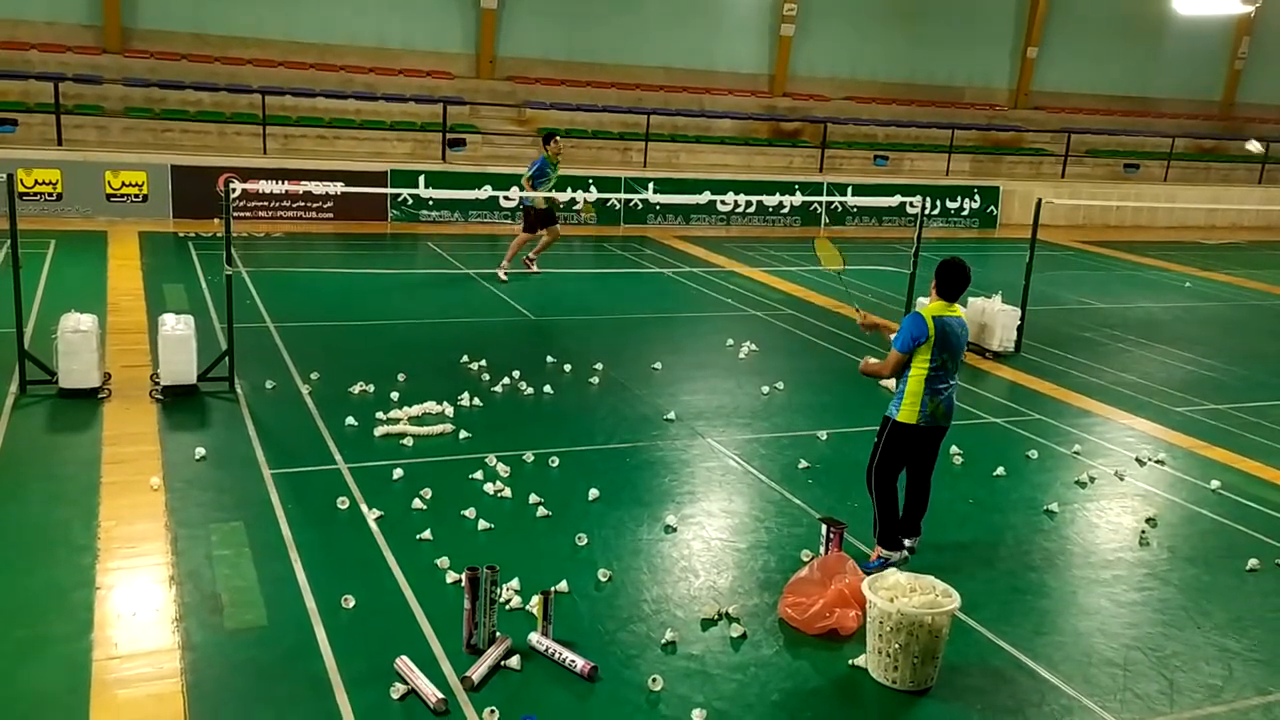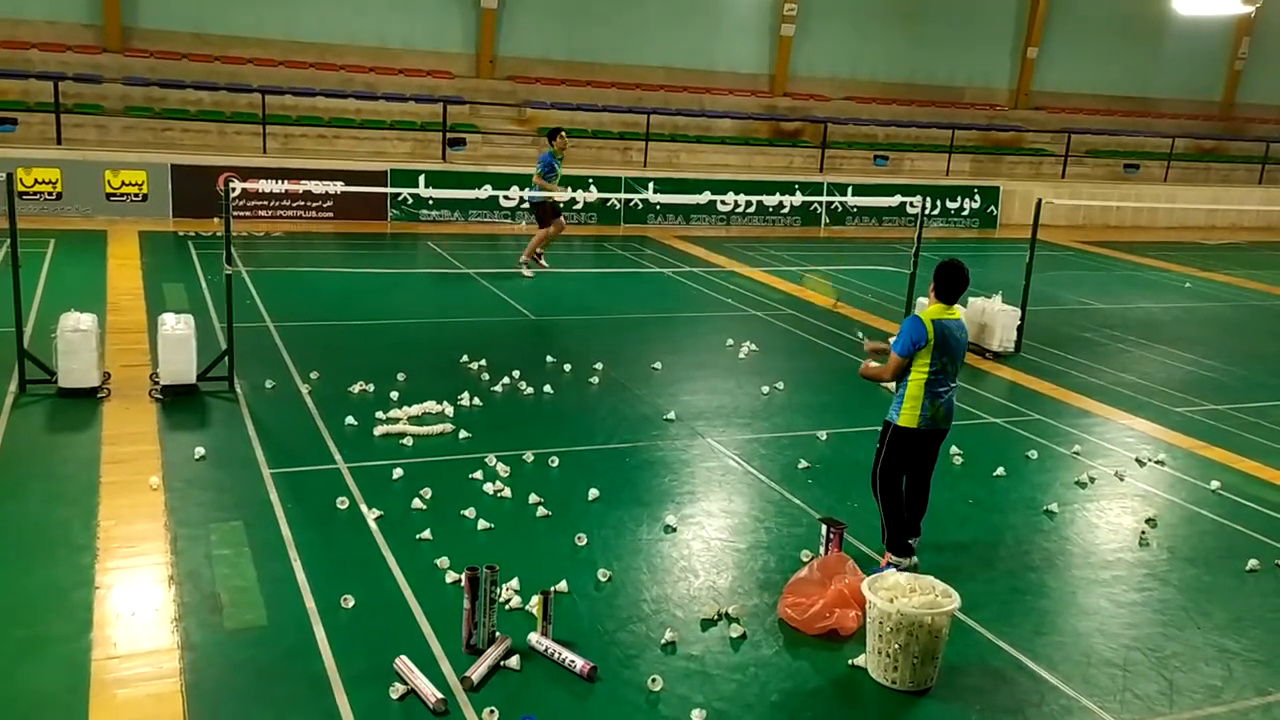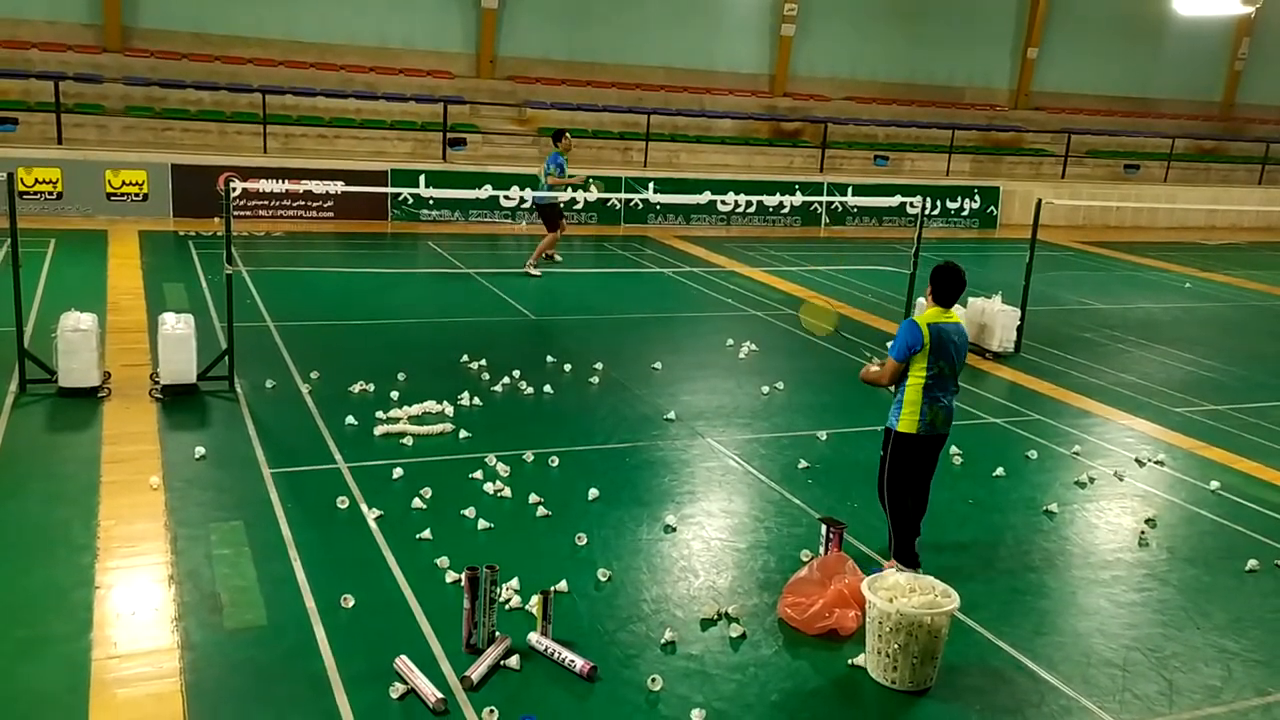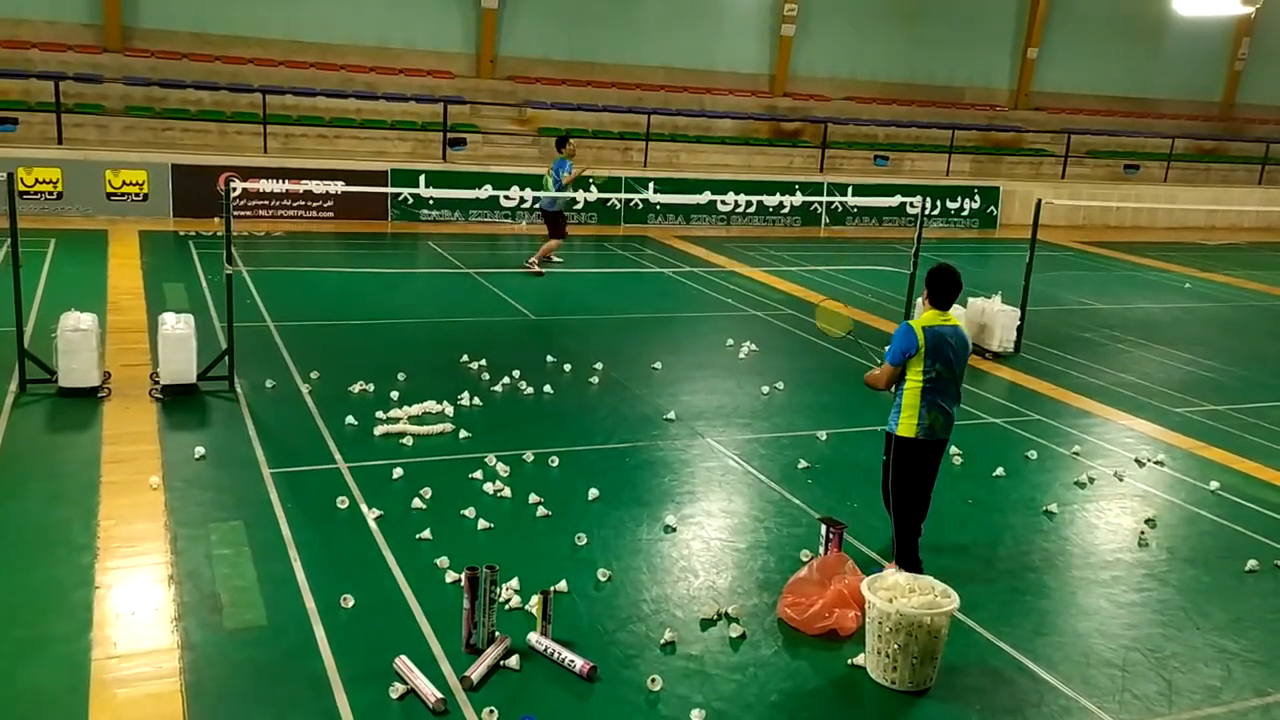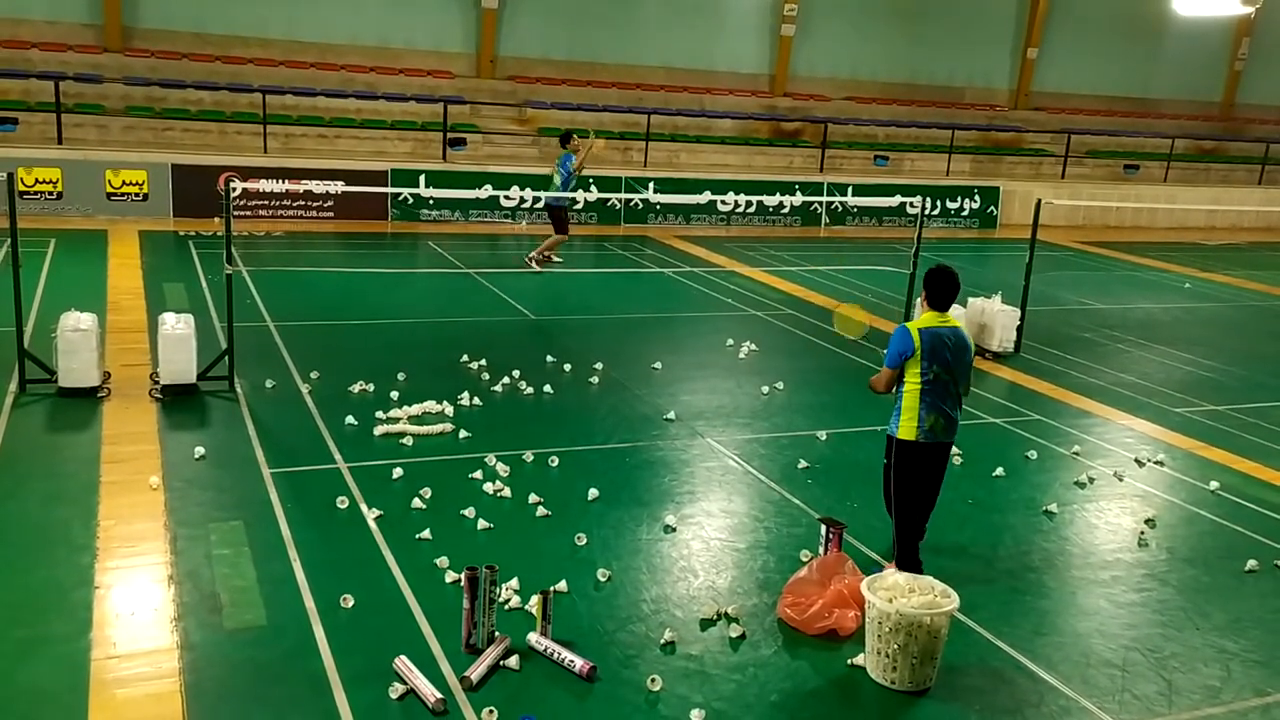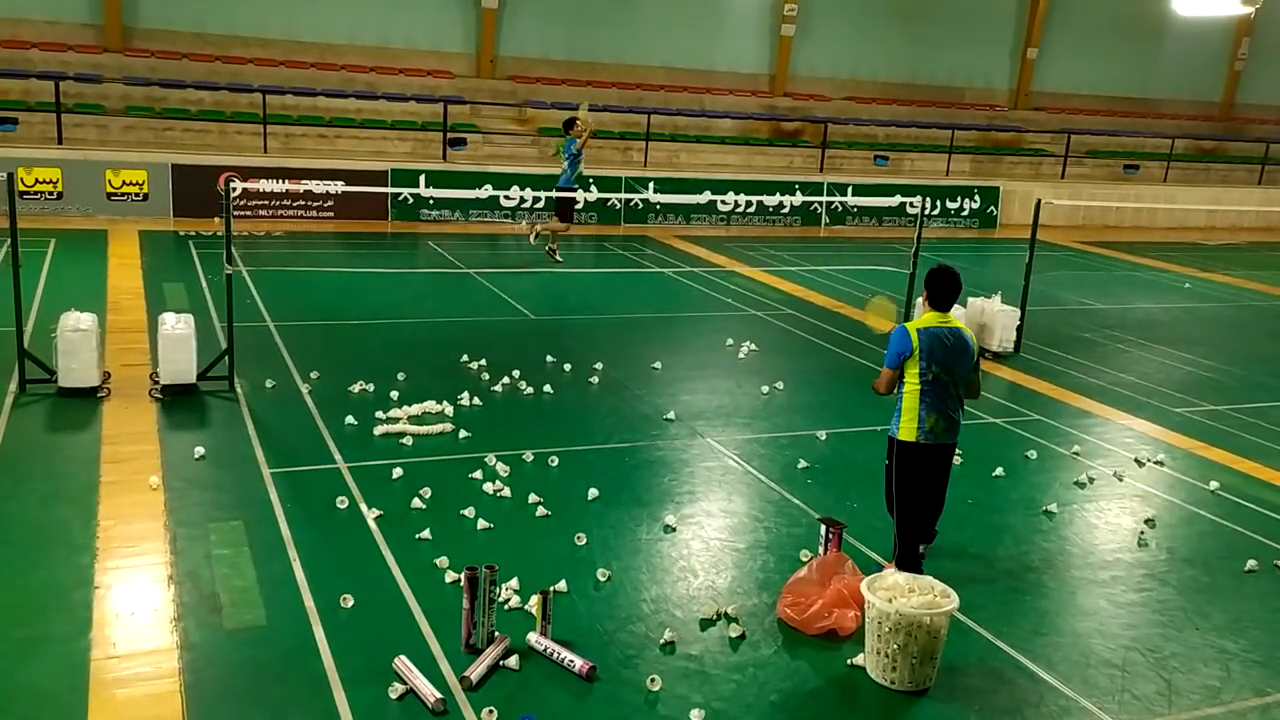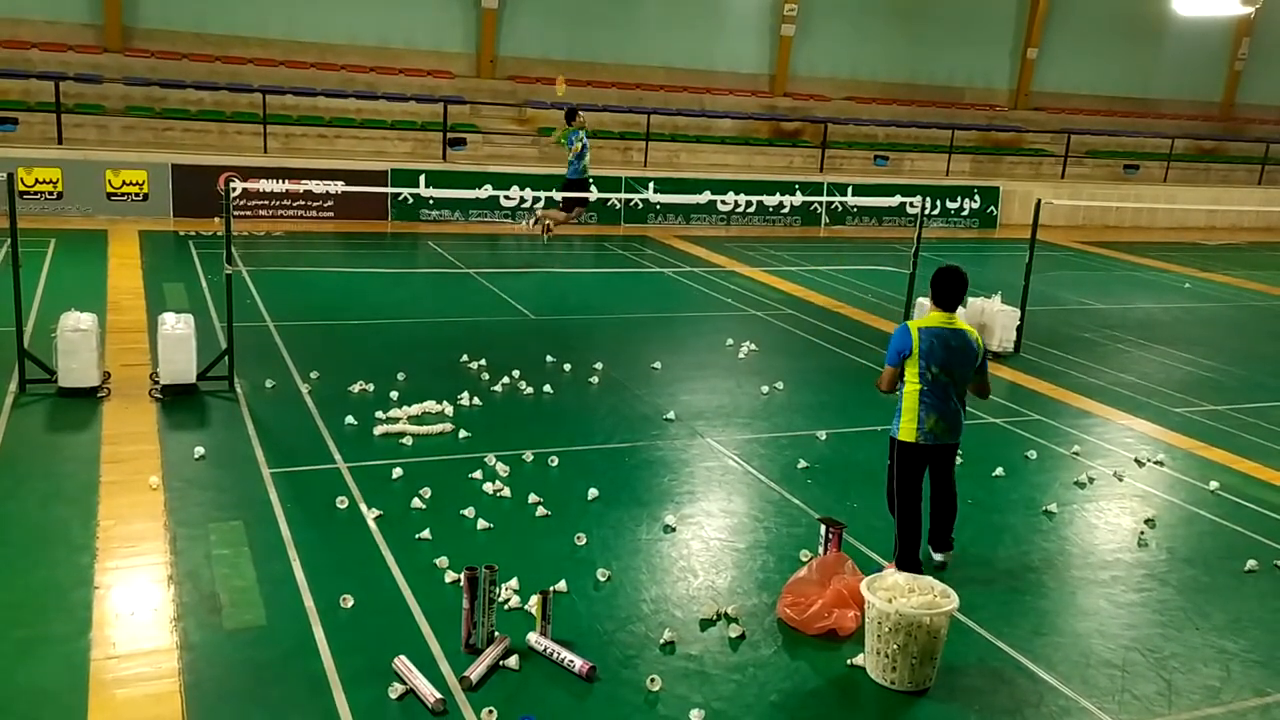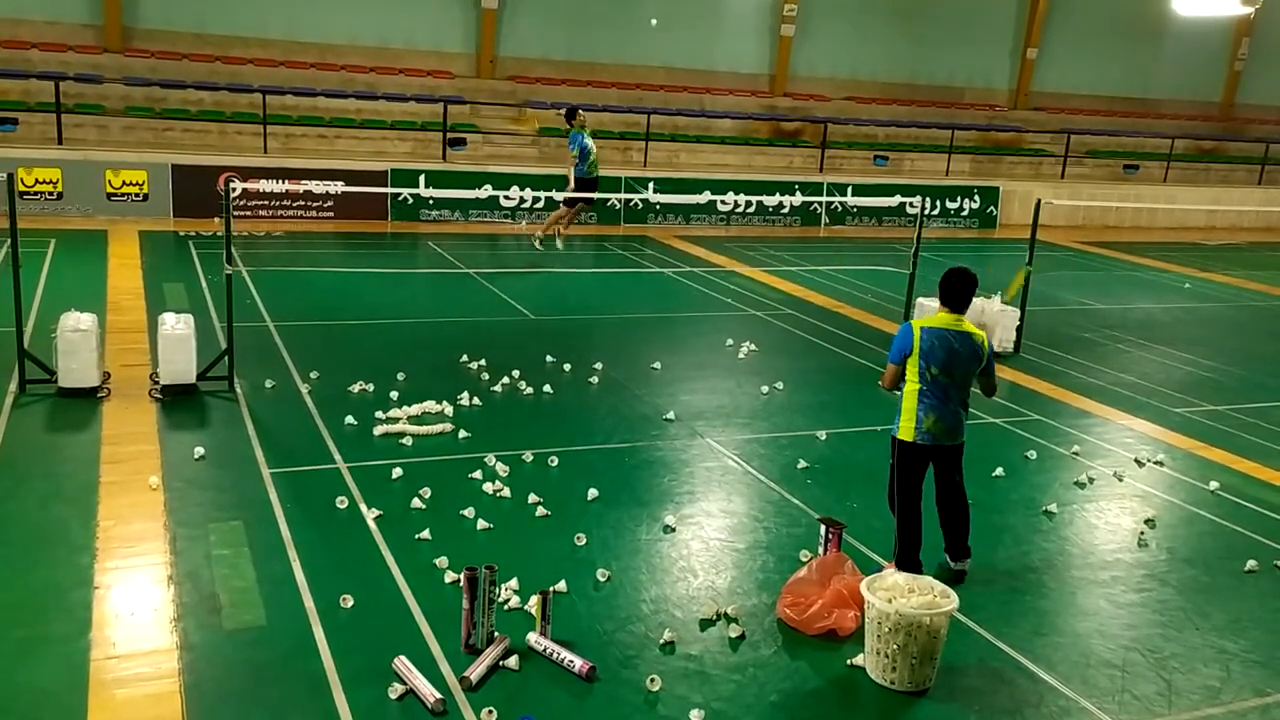
dt=0.1s
person 1, frame 1
left shoulder: (920, 319)
right shoulder: (960, 323)
left elbow: (889, 369)
left wrist: (867, 365)
right wrist: (880, 326)
left hip: (909, 414)
right hip: (940, 416)
left knee: (881, 475)
right knee: (920, 477)
left ankle: (890, 547)
right ankle: (909, 534)
person 1, frame 2
left shoulder: (919, 323)
right shoulder: (959, 326)
left elbow: (890, 373)
left wrist: (868, 369)
right wrist: (886, 347)
left hip: (909, 418)
right hip: (940, 418)
left knee: (885, 480)
right knee: (919, 478)
left ankle: (899, 553)
right ankle: (910, 534)
person 1, frame 3
left shoulder: (915, 327)
right shoulder: (961, 331)
left elbow: (887, 378)
left wrist: (867, 373)
right wrist: (895, 362)
left hip: (909, 424)
right hip: (941, 423)
left knee: (892, 489)
right knee: (919, 485)
left ankle: (905, 562)
right ankle: (908, 536)
person 1, frame 4
left shoulder: (911, 331)
right shoulder: (961, 334)
left elbow: (884, 382)
left wrist: (869, 377)
left hip: (909, 427)
right hip: (942, 427)
left knee: (897, 494)
right knee: (922, 488)
left ankle: (907, 566)
right ankle: (909, 538)
person 1, frame 5
left shoulder: (908, 333)
right shoulder: (963, 336)
left elbow: (883, 386)
right elbow: (964, 387)
left wrist: (873, 381)
left hip: (910, 431)
right hip: (945, 430)
left knee: (900, 497)
right knee: (928, 489)
left ankle: (907, 567)
right ankle: (913, 538)
person 1, frame 6
left shoulder: (907, 334)
right shoulder: (966, 337)
left elbow: (885, 387)
right elbow: (974, 392)
left wrist: (878, 382)
left hip: (911, 432)
right hip: (948, 431)
left knee: (902, 498)
right knee: (934, 491)
left ankle: (907, 568)
right ankle: (922, 539)
person 1, frame 7
left shoulder: (908, 332)
right shoulder: (972, 338)
left elbow: (886, 385)
right elbow: (982, 392)
left wrist: (904, 381)
left hip: (913, 432)
right hip: (951, 431)
left knee: (905, 500)
right knee: (944, 490)
left ankle: (908, 568)
right ankle: (941, 547)
person 1, frame 8
left shoulder: (913, 331)
right shoulder: (979, 340)
left elbow: (889, 382)
right elbow: (990, 390)
left hip: (914, 432)
right hip: (953, 432)
left knee: (905, 499)
right knee: (953, 493)
left ankle: (907, 568)
right ankle: (958, 557)
